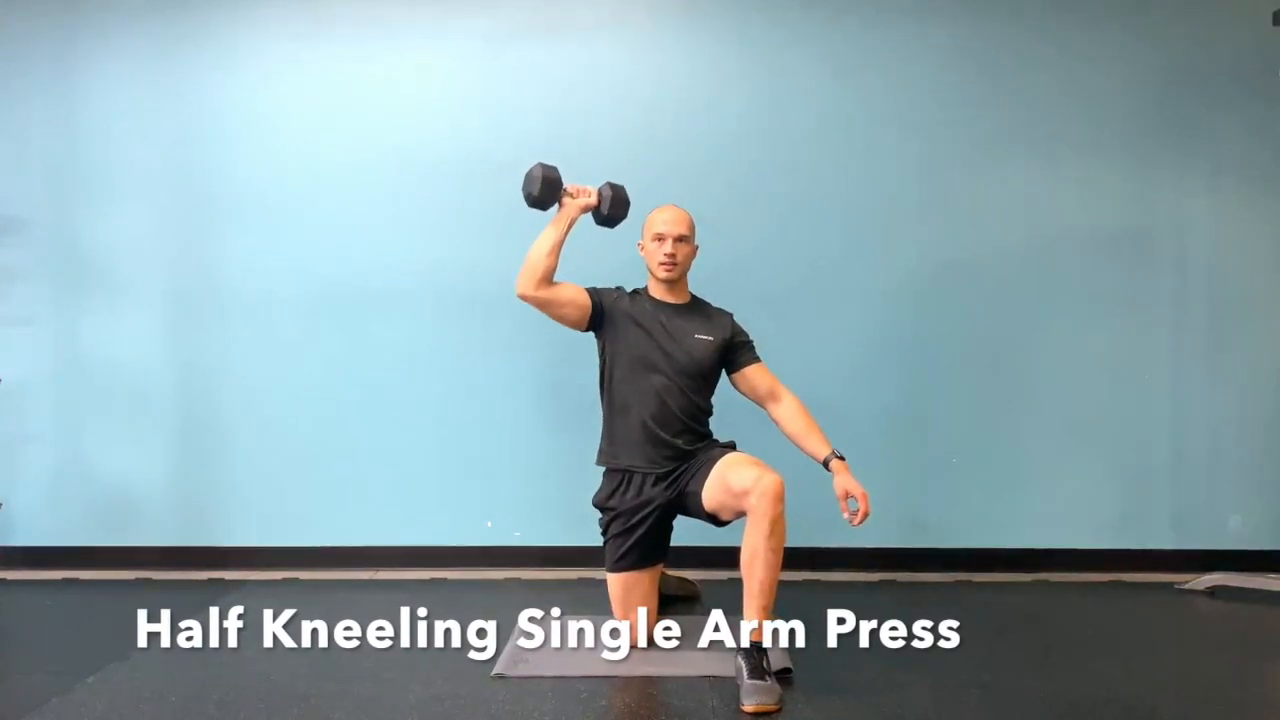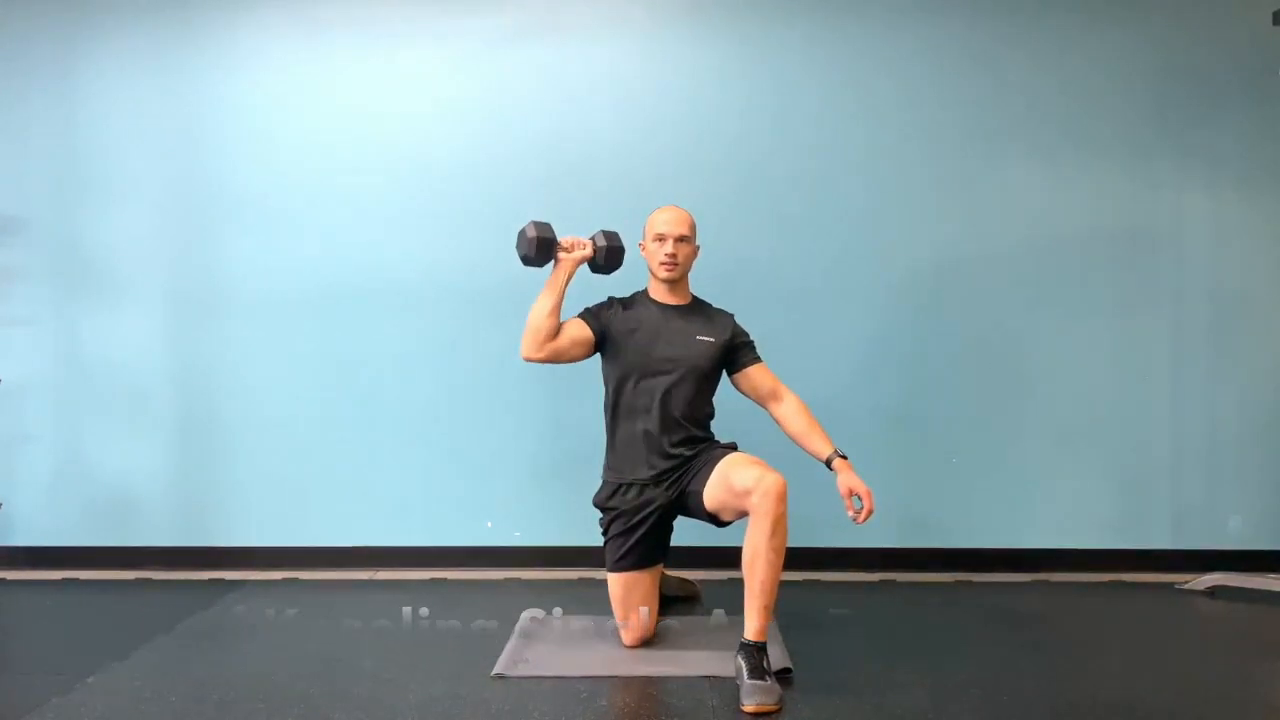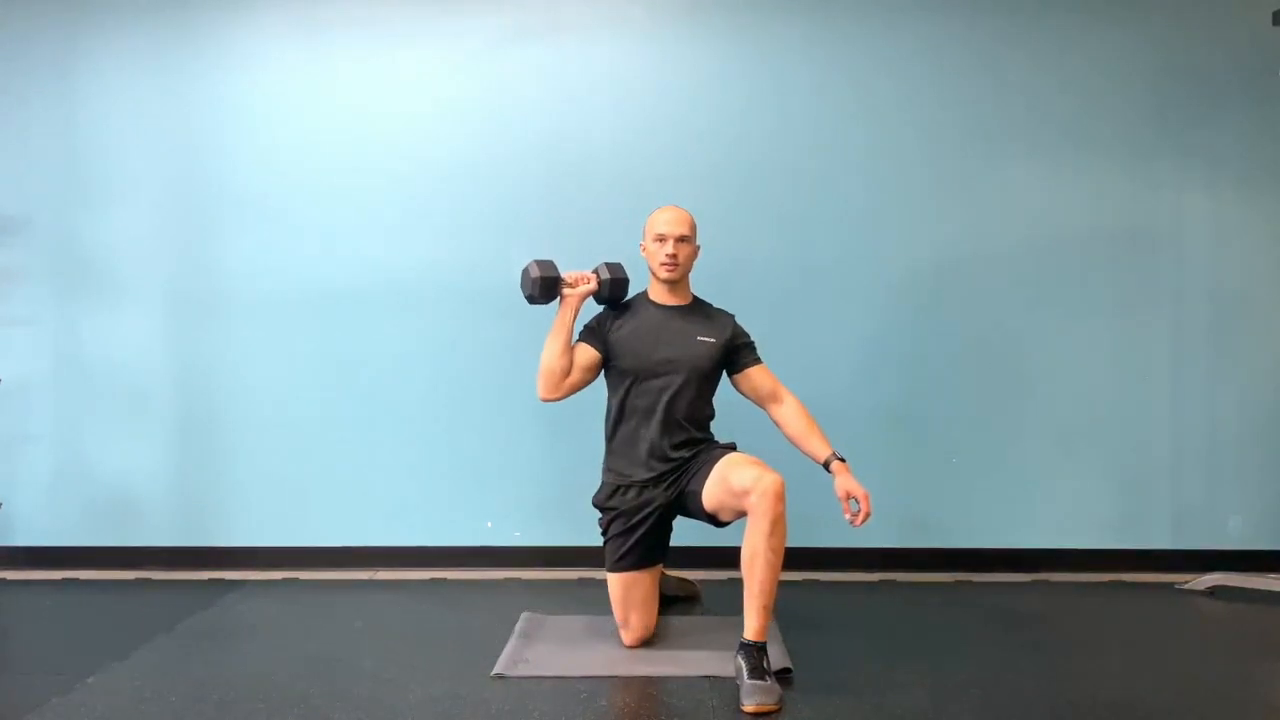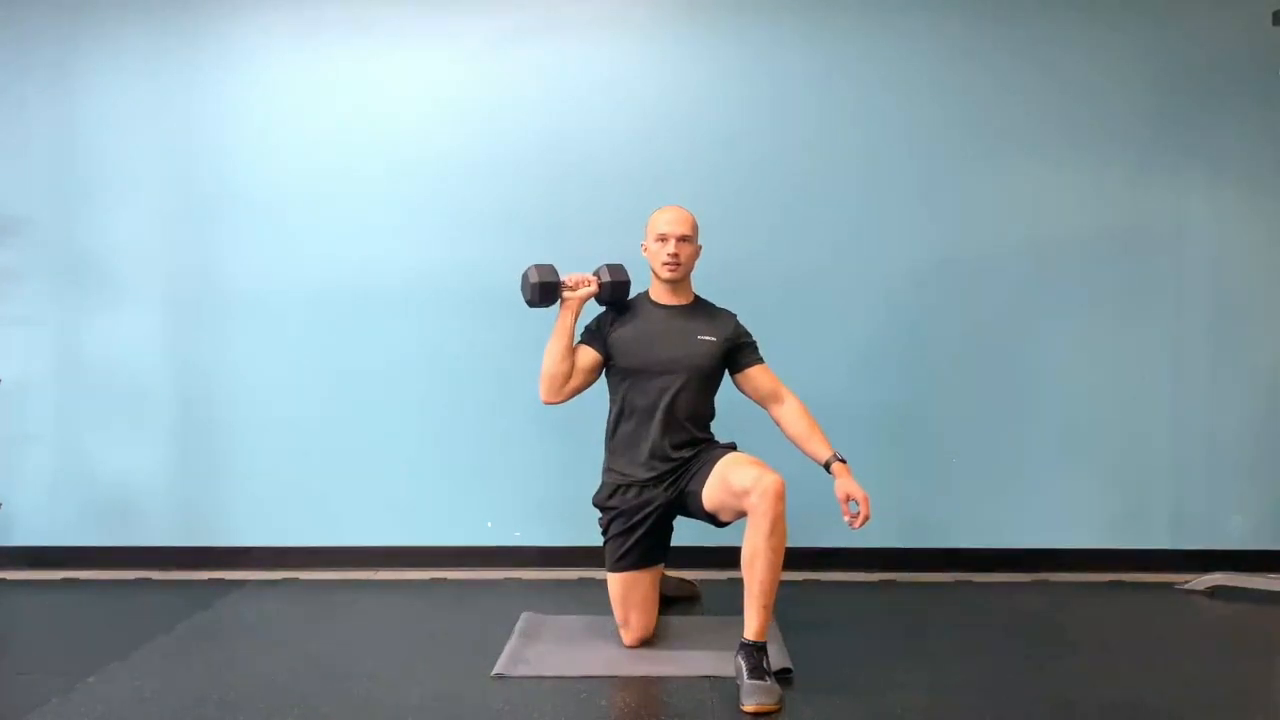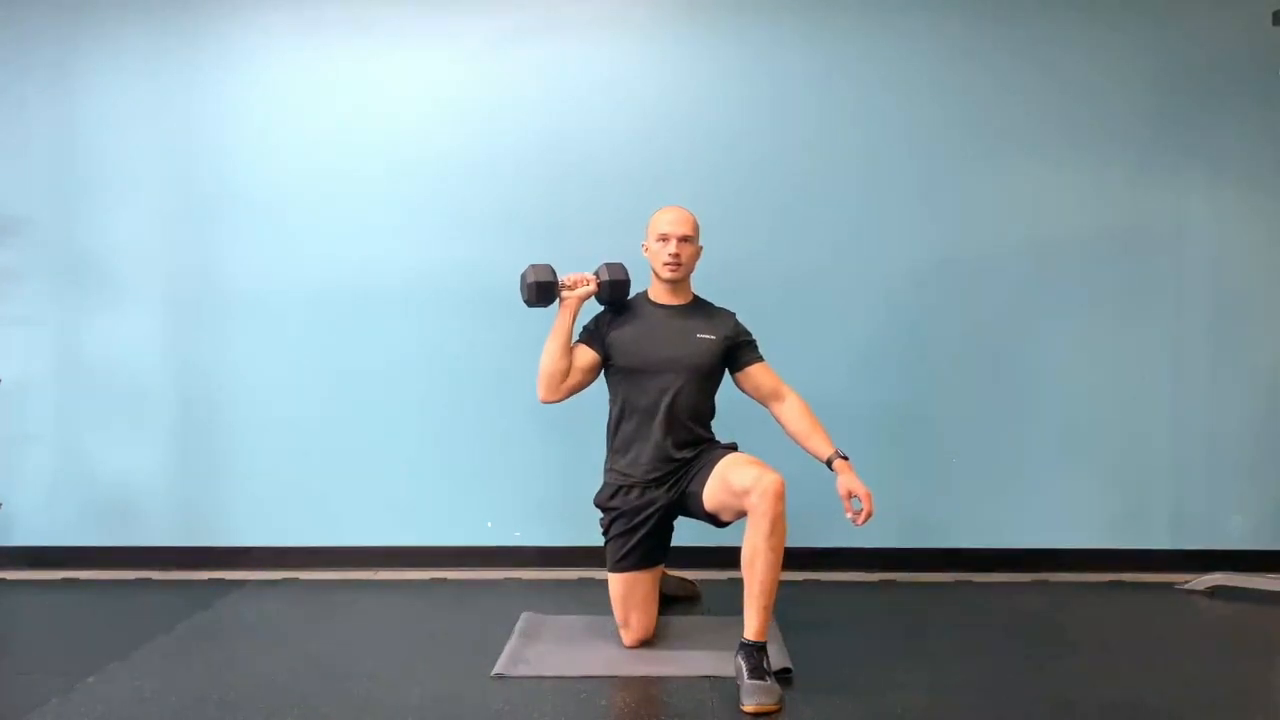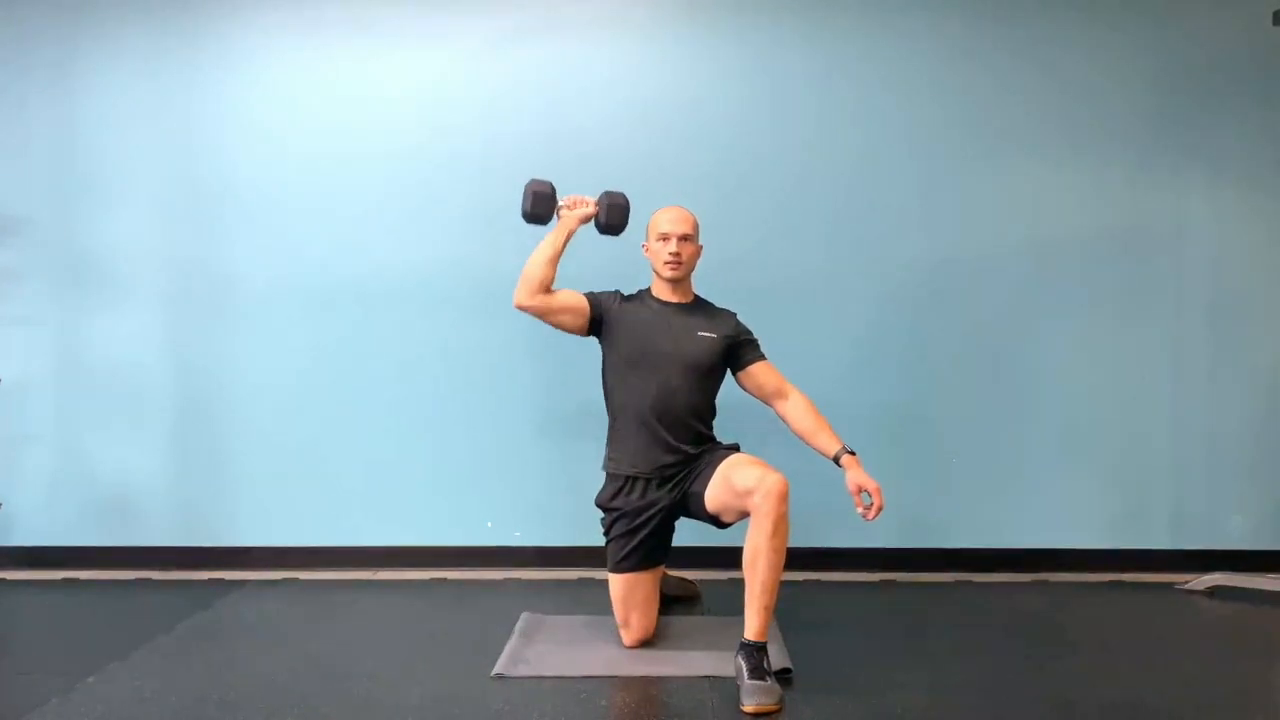
dt=0.3s
person 1, frame 1
left shoulder: (720, 325)
right shoulder: (613, 309)
left elbow: (775, 397)
right elbow: (532, 287)
left wrist: (834, 462)
right wrist: (569, 212)
left hip: (696, 464)
right hip: (631, 480)
left knee: (767, 486)
right knee: (634, 633)
left ankle: (752, 650)
right ankle: (656, 575)
person 1, frame 2
left shoulder: (720, 326)
right shoulder: (613, 316)
left elbow: (778, 398)
right elbow: (535, 349)
left wrist: (838, 462)
right wrist: (562, 272)
left hip: (698, 465)
right hip: (631, 481)
left knee: (769, 487)
right knee: (635, 635)
left ankle: (752, 651)
right ankle: (654, 580)
person 1, frame 3
left shoulder: (721, 327)
right shoulder: (614, 321)
left elbow: (777, 399)
right elbow: (551, 388)
left wrist: (836, 465)
right wrist: (569, 307)
left hip: (696, 464)
right hip: (631, 482)
left knee: (767, 487)
right knee: (634, 636)
left ankle: (752, 651)
right ankle: (652, 578)
person 1, frame 4
left shoulder: (722, 326)
right shoulder: (614, 321)
left elbow: (779, 399)
right elbow: (553, 391)
left wrist: (837, 466)
right wrist: (569, 311)
left hip: (697, 465)
right hip: (631, 482)
left knee: (767, 487)
right knee: (634, 635)
left ankle: (752, 651)
right ankle: (652, 579)
person 1, frame 5
left shoulder: (722, 326)
right shoulder: (614, 321)
left elbow: (779, 398)
right elbow: (550, 389)
left wrist: (839, 463)
right wrist: (568, 309)
left hip: (698, 465)
right hip: (632, 482)
left knee: (767, 487)
right knee: (634, 635)
left ankle: (752, 651)
right ankle: (653, 577)
person 1, frame 6
left shoulder: (724, 325)
right shoulder: (615, 312)
left elbow: (784, 396)
right elbow: (529, 297)
left wrist: (846, 458)
right wrist: (567, 223)
left hip: (699, 466)
right hip: (633, 482)
left knee: (771, 487)
right knee: (634, 633)
left ankle: (753, 652)
right ankle: (657, 578)
